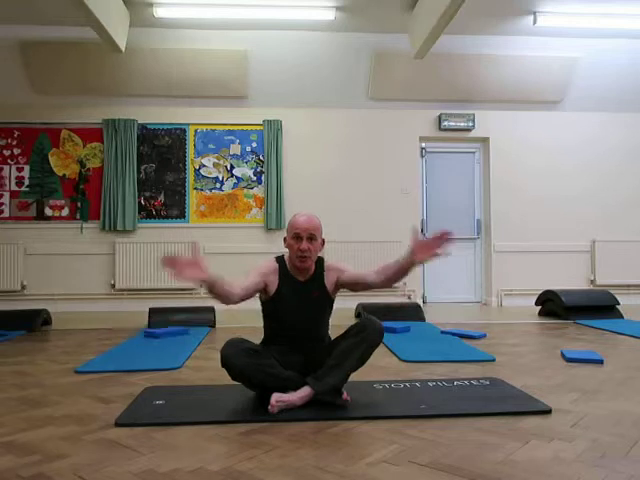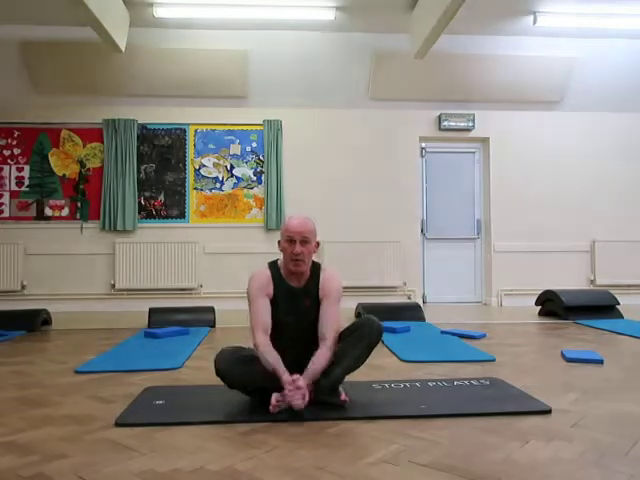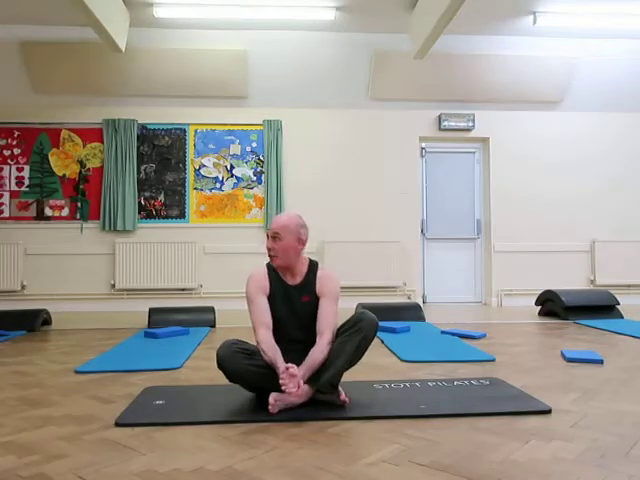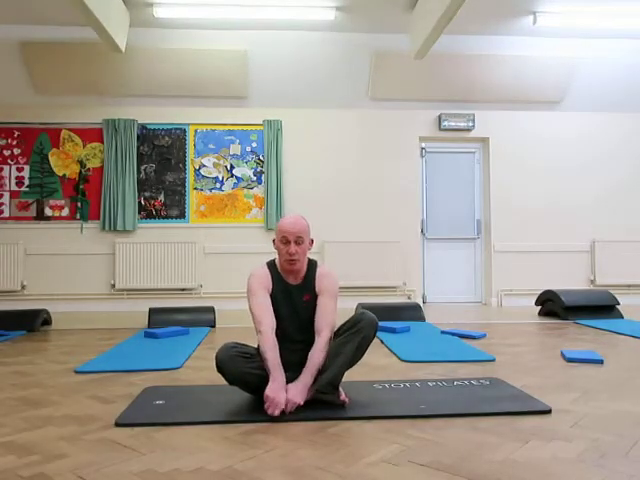
dt=0.7s
person 1, frame 1
left shoulder: (331, 273)
right shoulder: (269, 272)
left elbow: (375, 280)
right elbow: (233, 296)
left wrist: (409, 261)
right wrist: (207, 279)
left hip: (320, 359)
right hip: (276, 360)
left knee: (372, 328)
right knee: (232, 351)
left ankle: (303, 393)
right ankle: (323, 390)
person 1, frame 2
left shoulder: (329, 280)
right shoulder: (261, 280)
left elbow: (327, 341)
right elbow: (261, 338)
left wrist: (304, 381)
right wrist: (285, 378)
left hip: (314, 361)
right hip: (277, 363)
left knee: (371, 327)
right knee: (226, 361)
left ankle: (307, 391)
right ankle: (321, 391)
person 1, frame 3
left shoulder: (325, 280)
right shoulder: (259, 279)
left elbow: (325, 337)
right elbow: (263, 333)
left wrist: (301, 373)
right wrist: (282, 370)
left hip: (314, 361)
right hip: (276, 361)
left knee: (367, 321)
right knee: (227, 353)
left ankle: (307, 390)
right ankle: (320, 389)
person 1, frame 4
left shoulder: (324, 277)
right shoulder: (260, 277)
left elbow: (324, 335)
right elbow: (265, 331)
left wrist: (303, 383)
right wrist: (276, 380)
left hip: (314, 358)
right hip: (277, 360)
left knee: (367, 321)
right knee: (226, 356)
left ankle: (309, 390)
right ankle: (321, 389)
